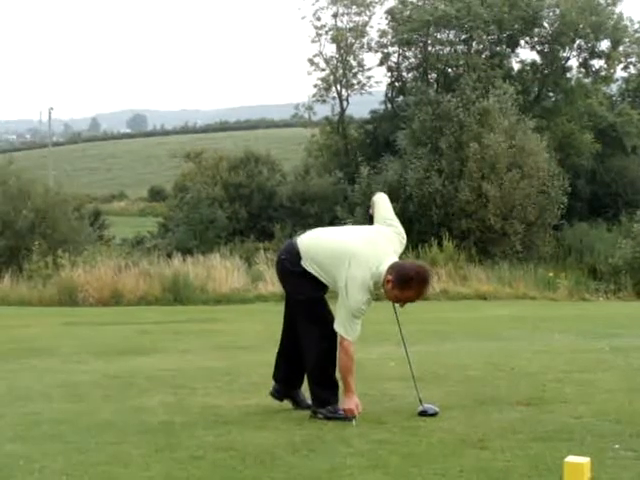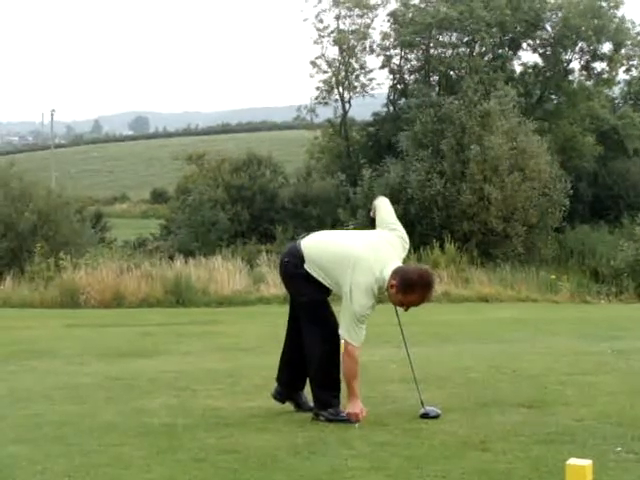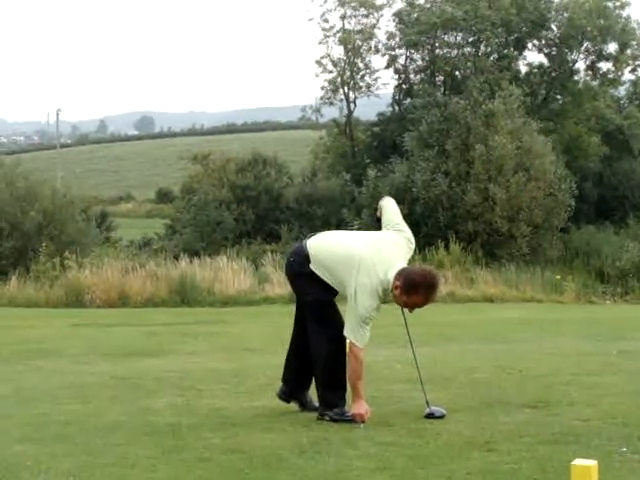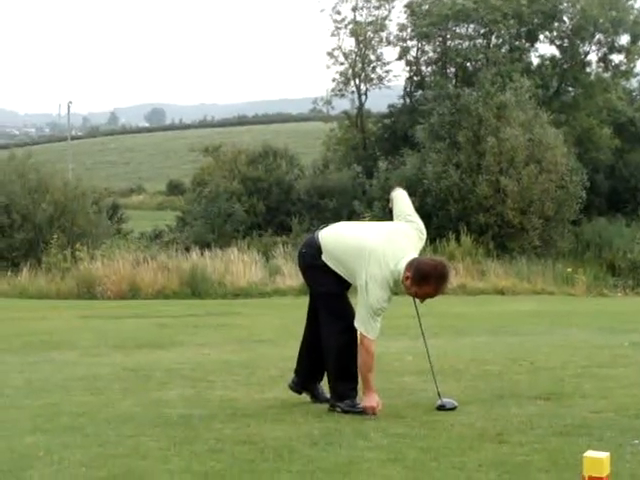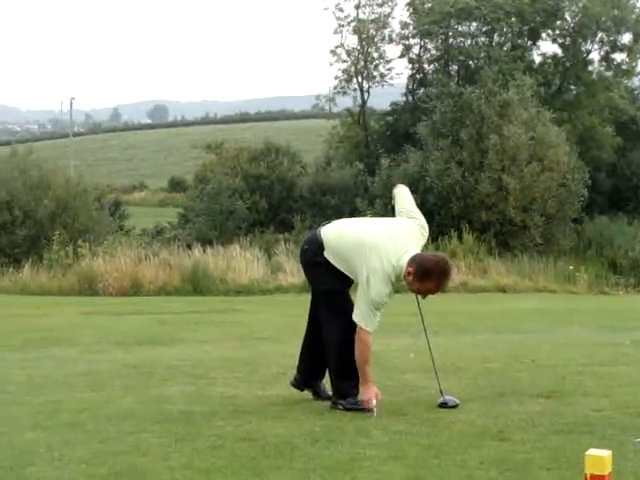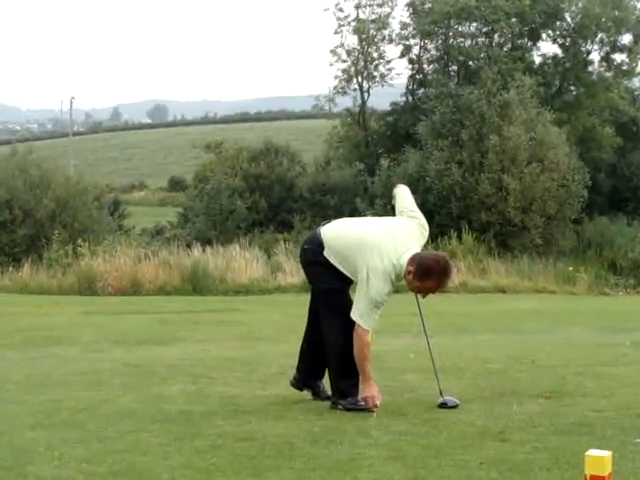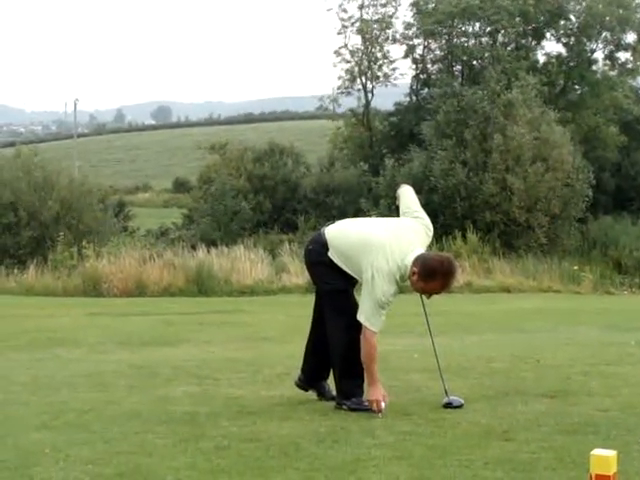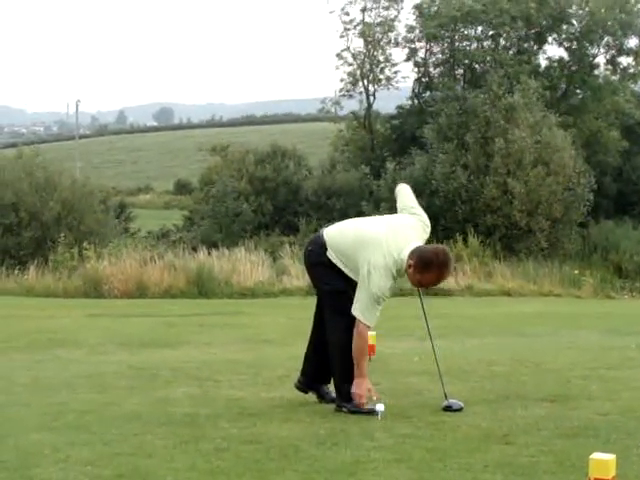
dt=0.4s
person 1, frame 1
left shoulder: (396, 237)
right shoulder: (359, 287)
left elbow: (379, 197)
right elbow: (345, 343)
right wrist: (349, 394)
left hip: (306, 254)
right hip: (294, 264)
left knee: (300, 326)
right knee: (322, 331)
left ankle: (285, 385)
right ankle: (324, 403)
person 1, frame 2
left shoulder: (399, 241)
right shoulder: (363, 291)
left elbow: (380, 201)
right elbow: (350, 347)
right wrist: (354, 399)
left hip: (309, 256)
right hip: (297, 266)
left knee: (304, 327)
right knee: (325, 334)
left ankle: (287, 387)
right ankle: (326, 405)
person 1, frame 3
left shoulder: (405, 242)
right shoulder: (368, 292)
left elbow: (386, 202)
right elbow: (355, 348)
right wrist: (358, 400)
left hip: (318, 256)
right hip: (303, 266)
left knee: (311, 327)
right knee: (331, 333)
left ankle: (292, 387)
right ankle: (331, 405)
person 1, frame 4
left shoulder: (416, 233)
right shoulder: (378, 283)
left elbow: (398, 193)
right elbow: (366, 340)
right wrist: (369, 392)
left hip: (330, 249)
right hip: (316, 257)
left knee: (323, 318)
right knee: (342, 325)
left ankle: (305, 379)
right ankle: (342, 396)
person 1, frame 5
left shoulder: (419, 229)
right shoulder: (380, 279)
left elbow: (400, 190)
right elbow: (363, 333)
right wrist: (367, 384)
left hip: (333, 245)
right hip: (318, 254)
left knee: (325, 316)
right knee: (342, 321)
left ankle: (307, 376)
right ankle: (344, 394)
person 1, frame 6
left shoulder: (419, 228)
right shoulder: (380, 278)
left elbow: (400, 190)
right elbow: (360, 331)
right wrist: (367, 383)
left hip: (333, 245)
right hip: (318, 254)
left knee: (325, 315)
right knee: (341, 321)
left ankle: (306, 376)
right ankle: (344, 394)
person 1, frame 7
left shoulder: (423, 229)
right shoulder: (385, 279)
left elbow: (404, 190)
right elbow: (368, 333)
right wrist: (374, 385)
left hip: (338, 245)
right hip: (322, 254)
left knee: (329, 316)
right knee: (347, 322)
left ankle: (311, 377)
right ankle: (349, 395)
person 1, frame 8
left shoulder: (421, 225)
right shoulder: (381, 274)
left elbow: (402, 188)
right elbow: (361, 327)
right wrist: (360, 378)
left hip: (337, 249)
right hip: (322, 257)
left knee: (330, 319)
right knee: (344, 323)
left ankle: (312, 379)
right ankle: (348, 397)
